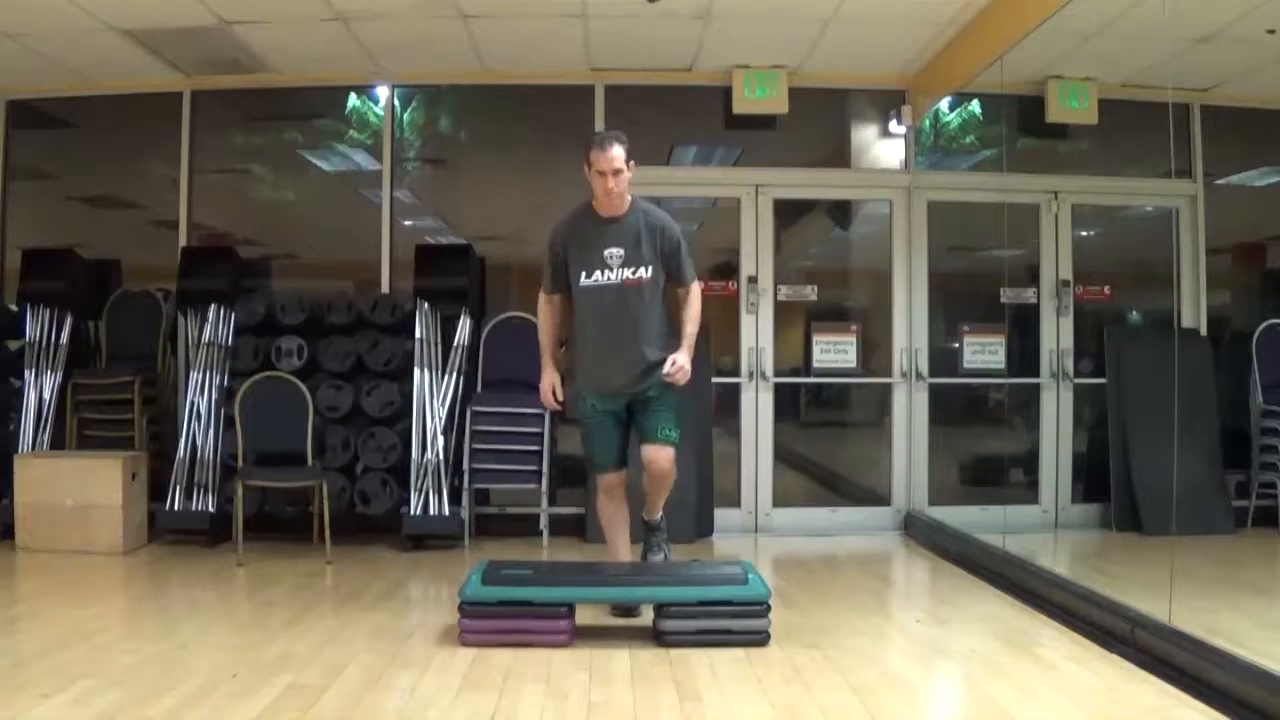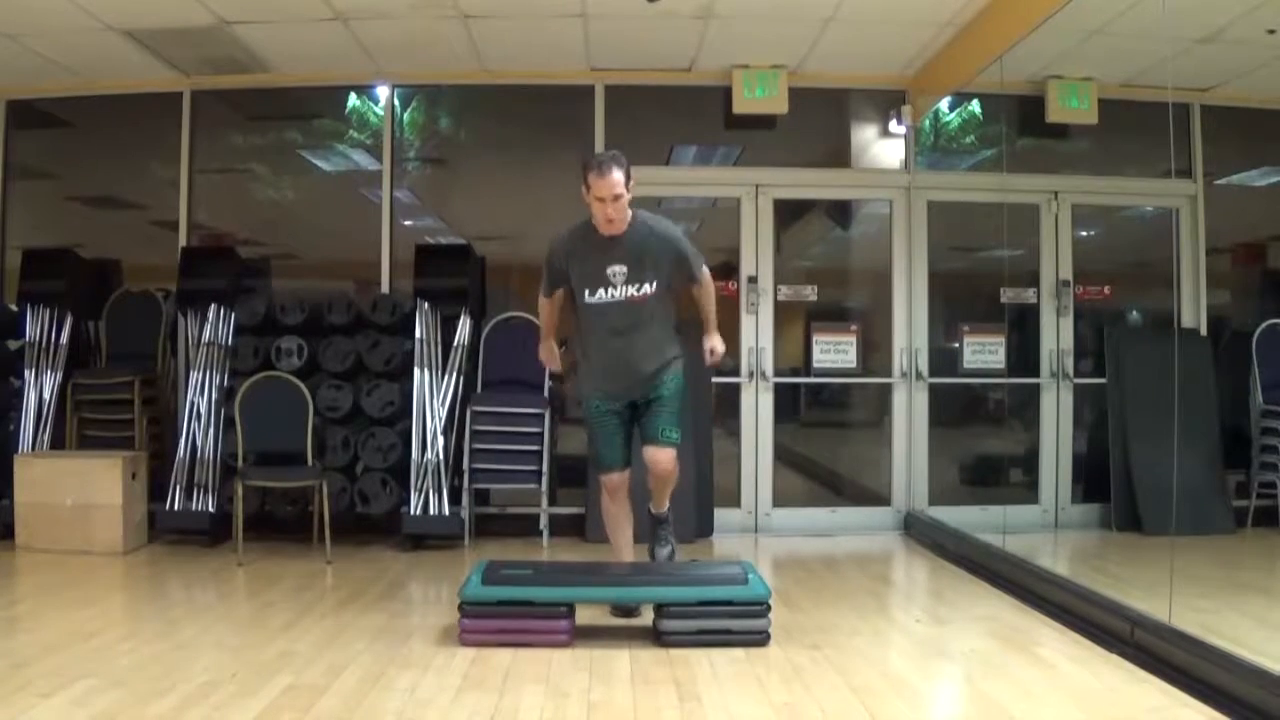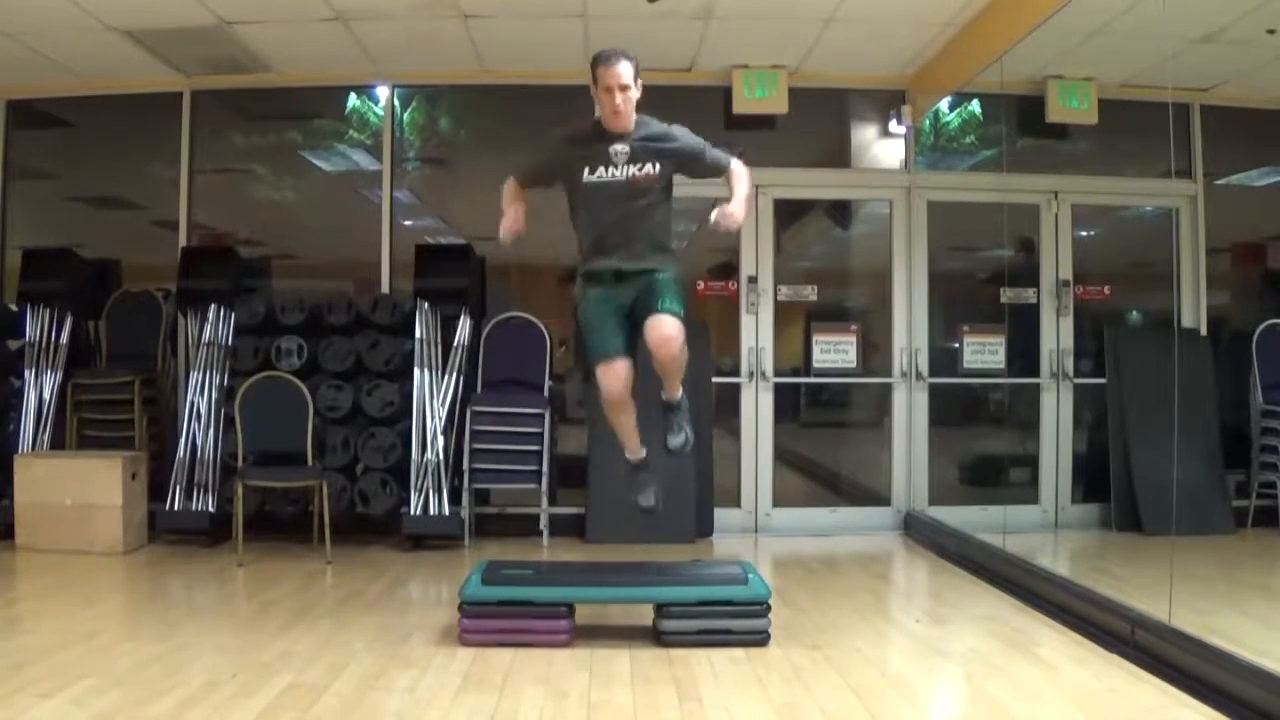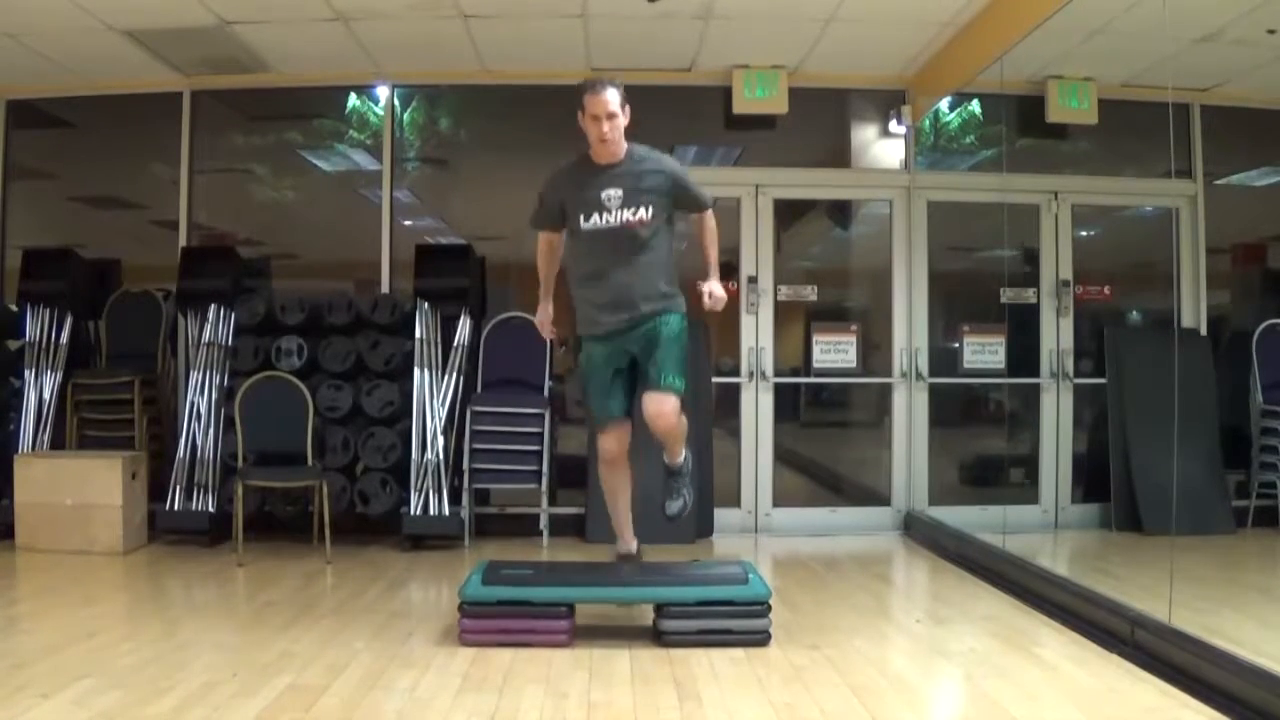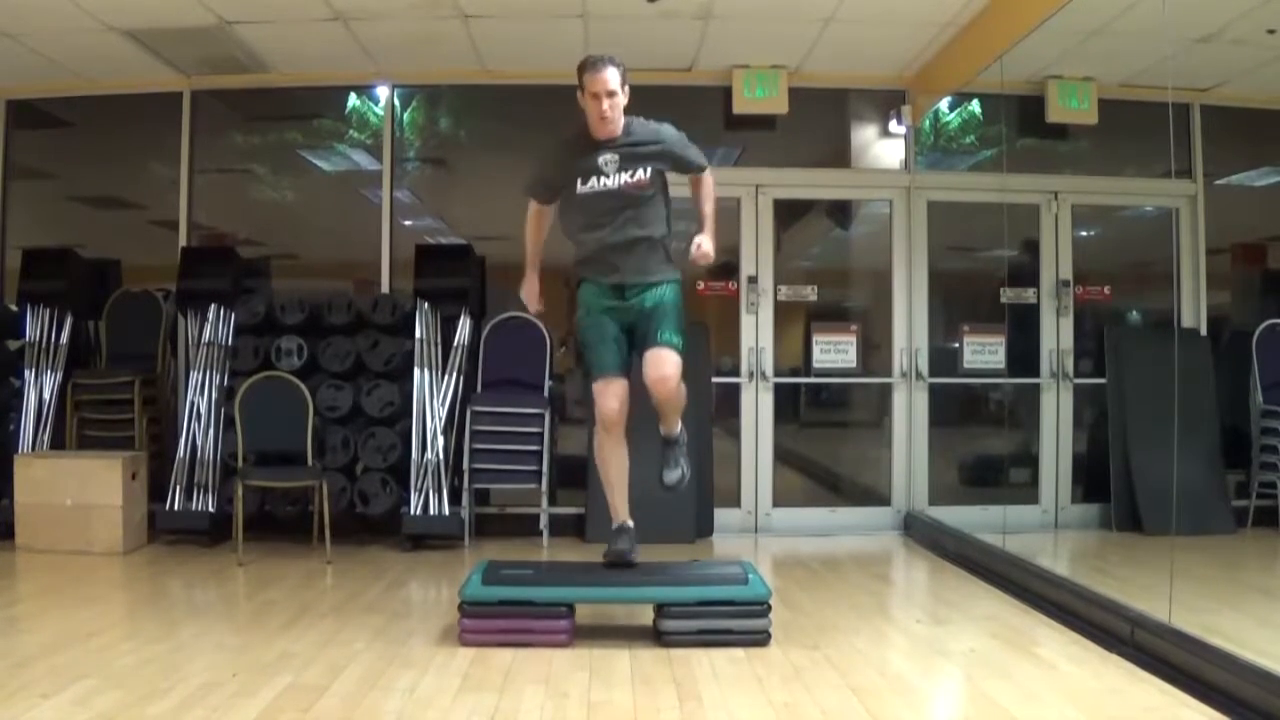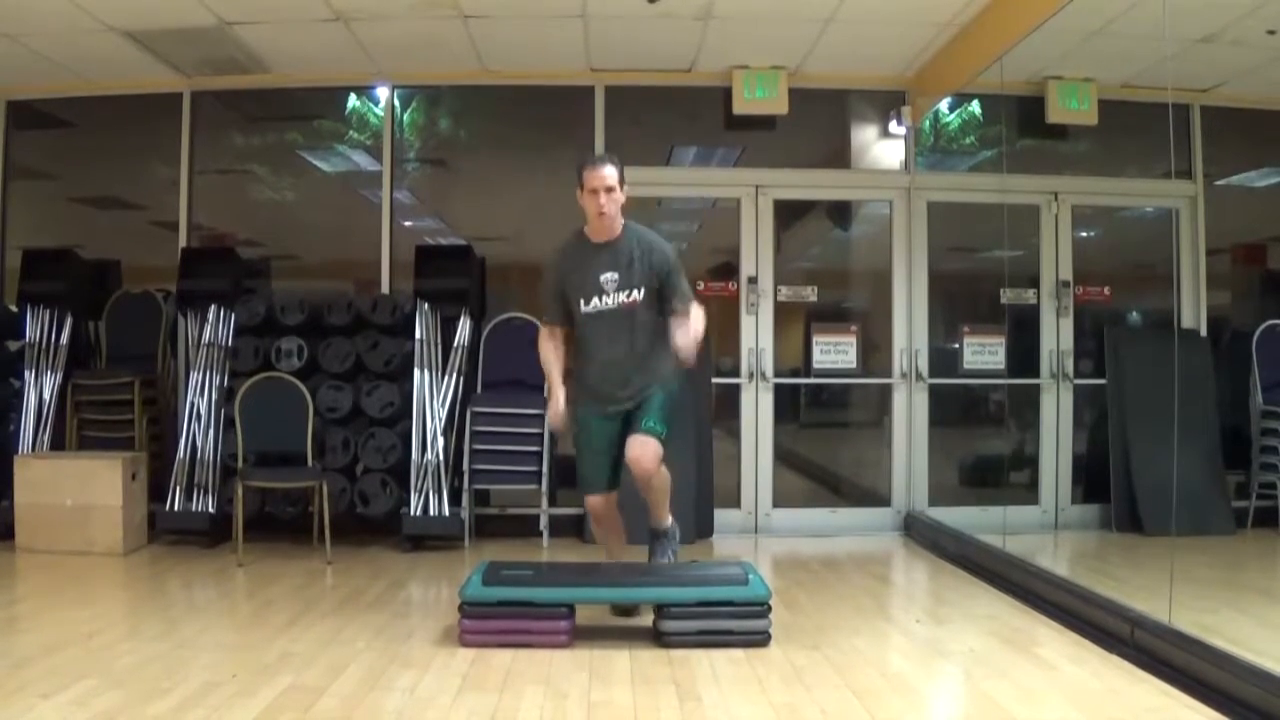
dt=0.7s
person 1, frame 1
left shoulder: (660, 225)
right shoulder: (567, 232)
left elbow: (690, 290)
right elbow: (551, 300)
left wrist: (685, 349)
right wrist: (548, 365)
left hip: (654, 371)
right hip: (596, 381)
left knee: (660, 461)
right knee: (609, 480)
left ankle: (654, 522)
person 1, frame 2
left shoulder: (664, 237)
right shoulder: (568, 248)
left elbow: (701, 280)
right elbow: (550, 296)
left wrist: (712, 331)
right wrist: (547, 341)
left hip: (660, 371)
right hip: (601, 383)
left knee: (662, 462)
right knee: (613, 482)
left ankle: (660, 515)
person 1, frame 3
left shoulder: (670, 139)
right shoulder: (570, 145)
left elbow: (734, 169)
right elbow: (517, 184)
left wrist: (737, 202)
right wrist: (512, 213)
left hip: (655, 269)
right hip: (600, 280)
left knee: (666, 340)
right knee: (613, 387)
left ankle: (673, 400)
right ankle: (636, 460)
person 1, frame 4
left shoulder: (662, 170)
right shoulder: (565, 183)
left elbow: (704, 212)
right elbow: (549, 237)
left wrist: (712, 276)
right wrist: (545, 301)
left hip: (660, 316)
right hip: (599, 330)
left knee: (662, 414)
right knee: (611, 446)
left ankle: (677, 463)
right ankle: (627, 547)
person 1, frame 5
left shoulder: (660, 139)
right shoulder: (563, 154)
left elbow: (701, 173)
right elbow: (540, 206)
left wrist: (707, 231)
right wrist: (530, 275)
left hip: (656, 285)
right hip: (597, 292)
left knee: (663, 379)
right knee: (609, 410)
left ankle: (672, 434)
right ankle: (621, 525)
person 1, frame 6
left shoulder: (655, 250)
right shoulder: (565, 261)
left elbow: (690, 310)
right elbow: (551, 335)
left wrist: (689, 334)
right wrist: (556, 391)
left hip: (652, 385)
right hip: (594, 398)
left knee: (642, 459)
right knee: (598, 504)
left ankle: (663, 523)
